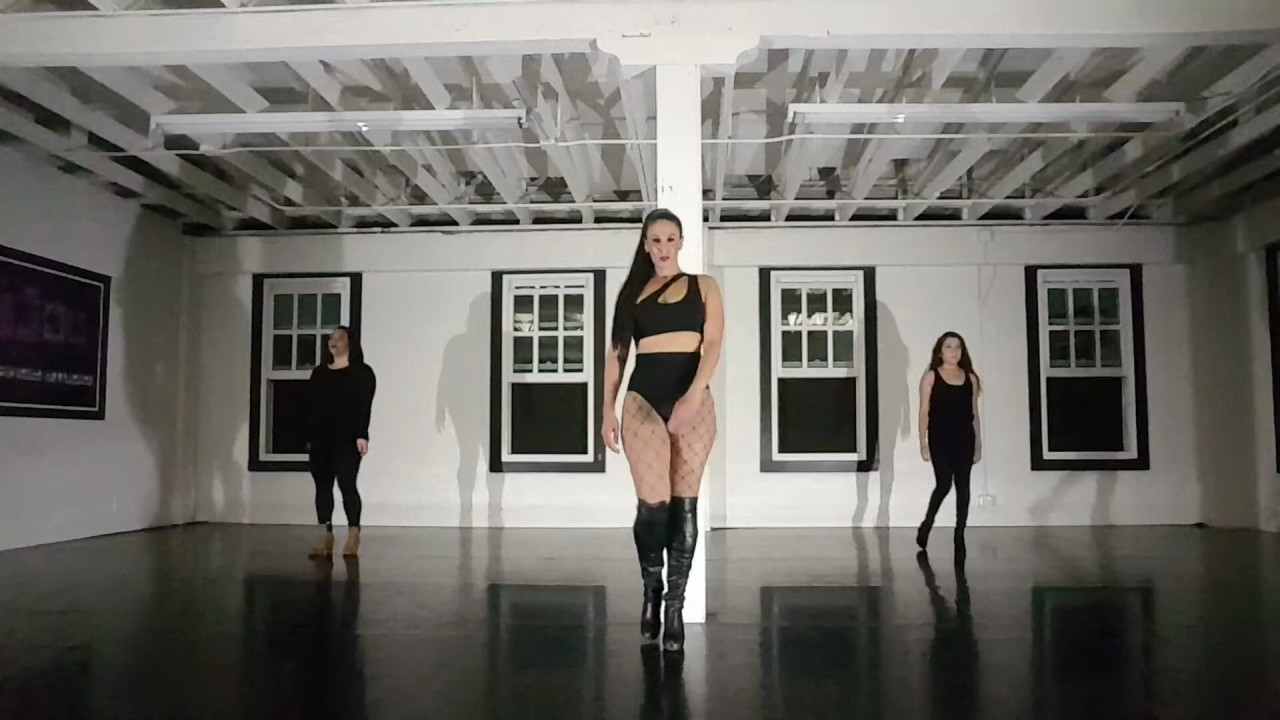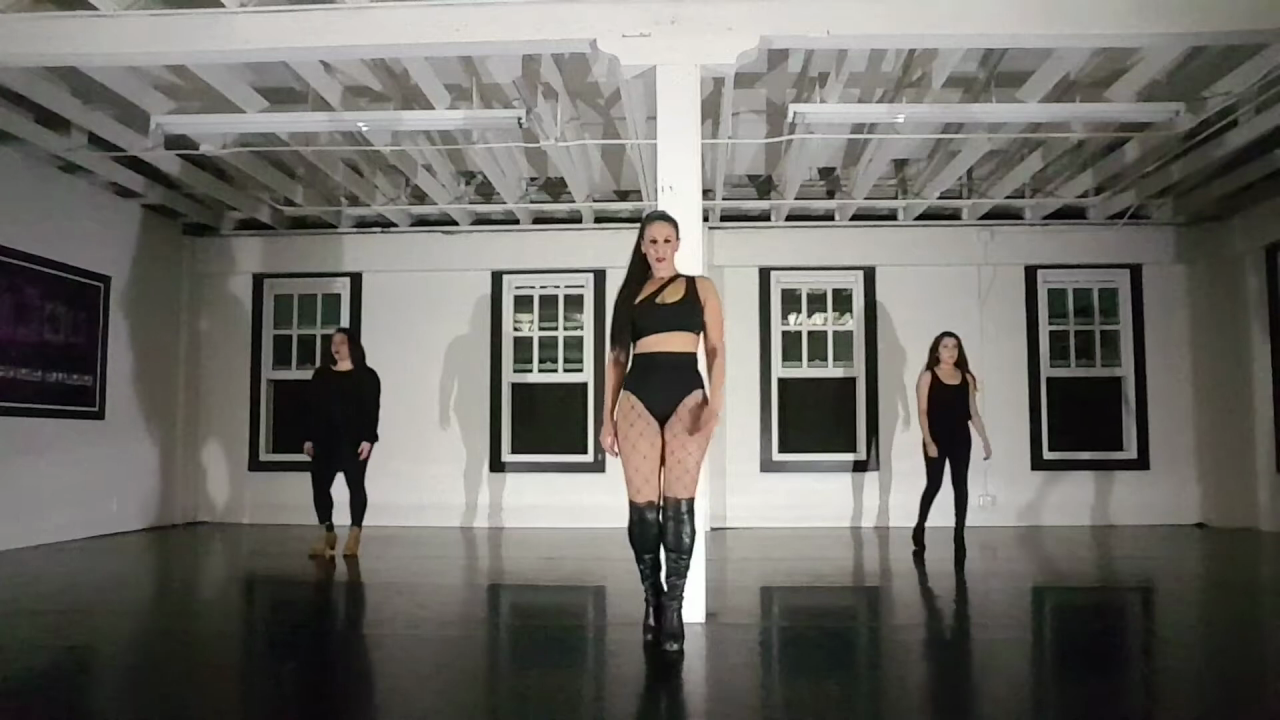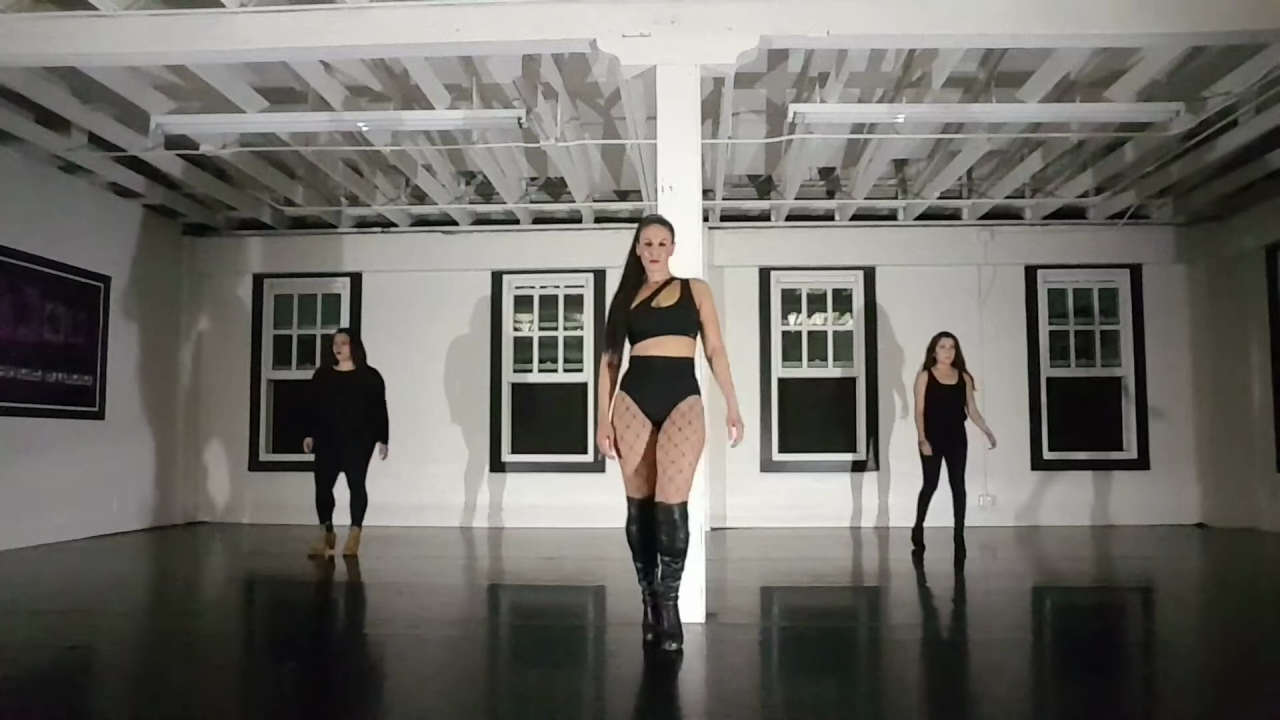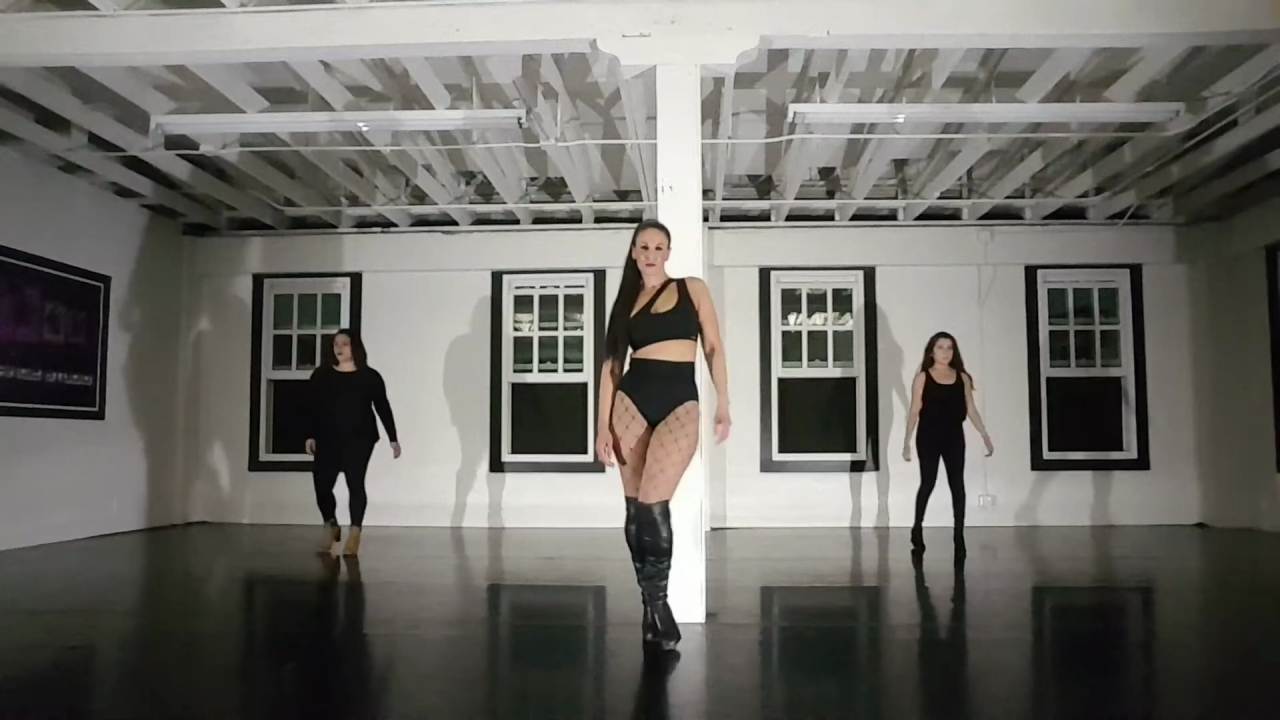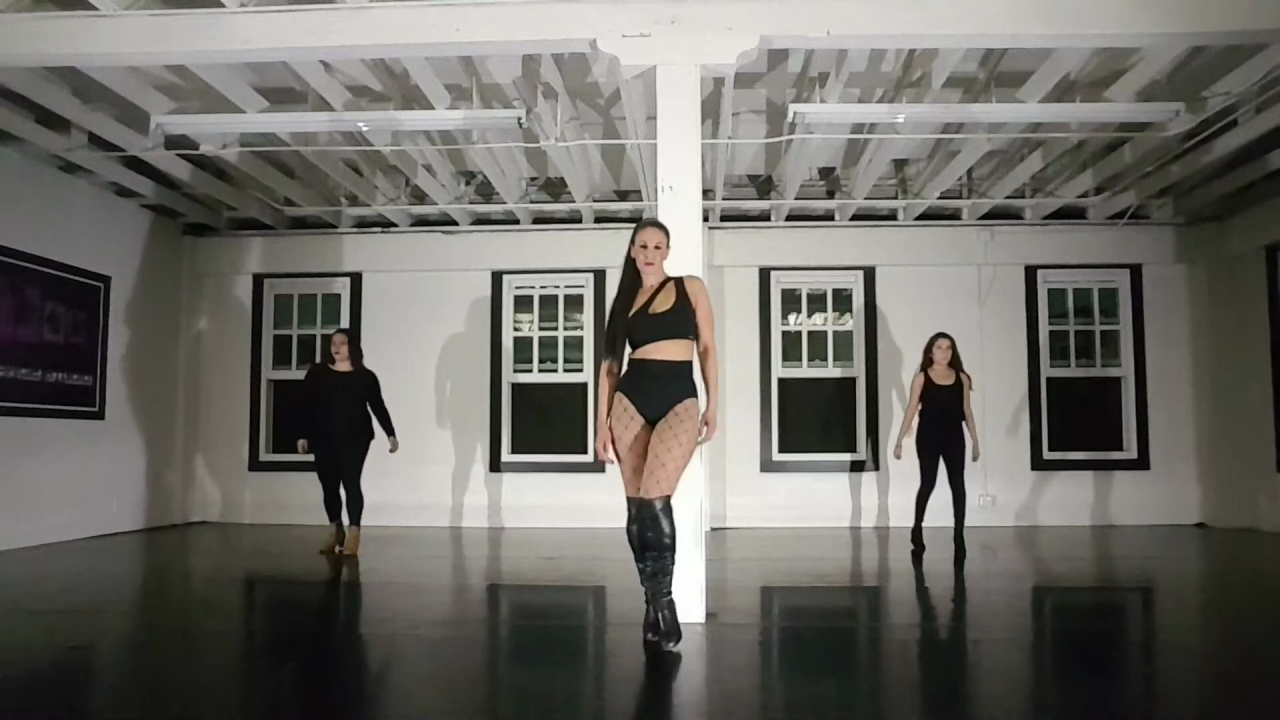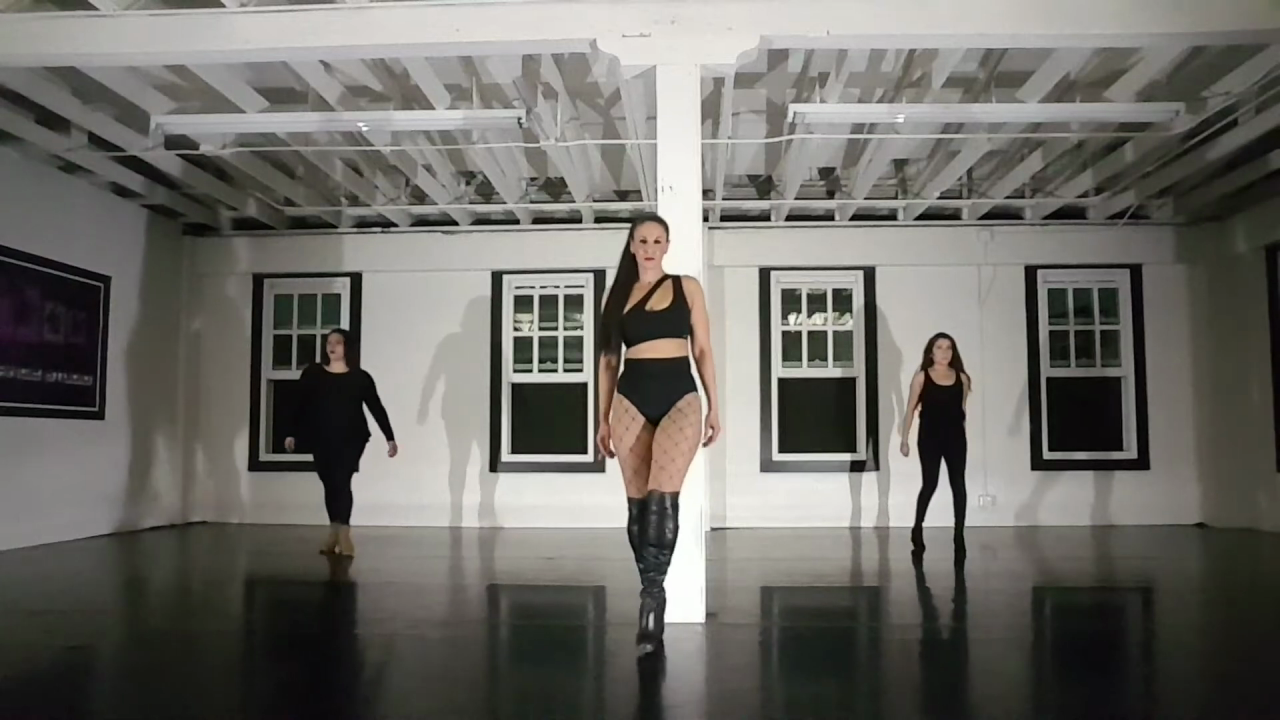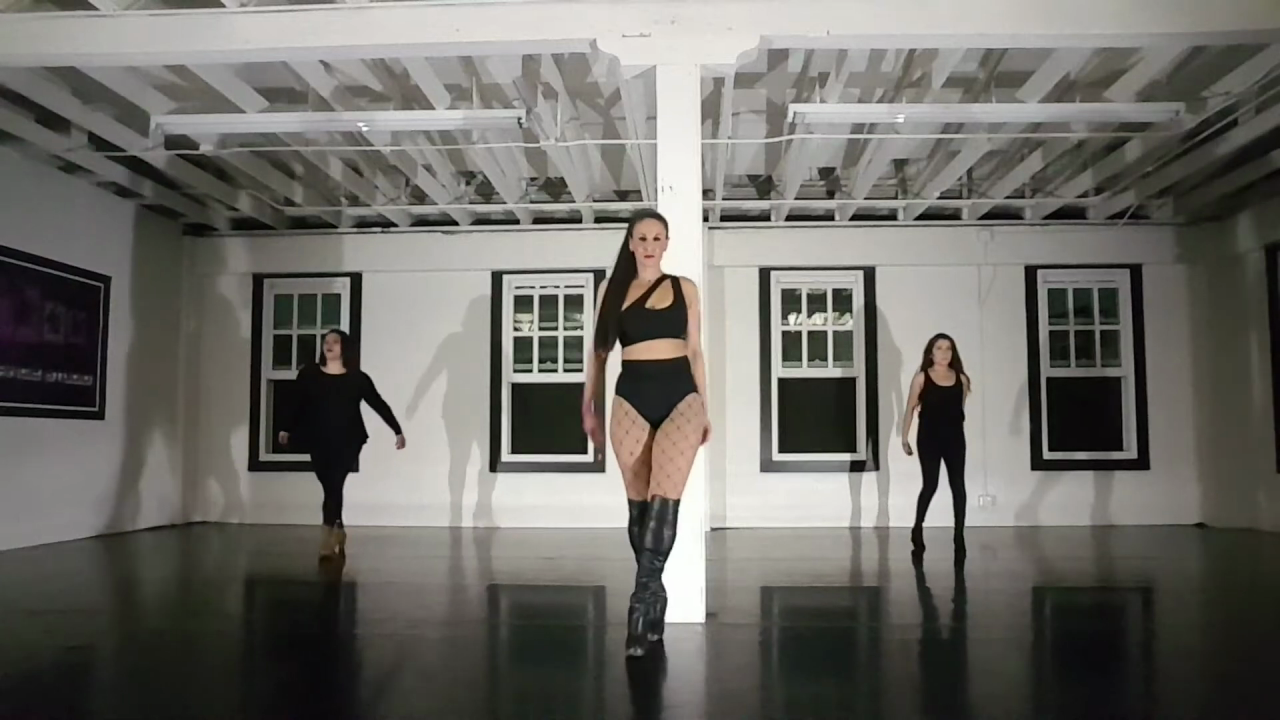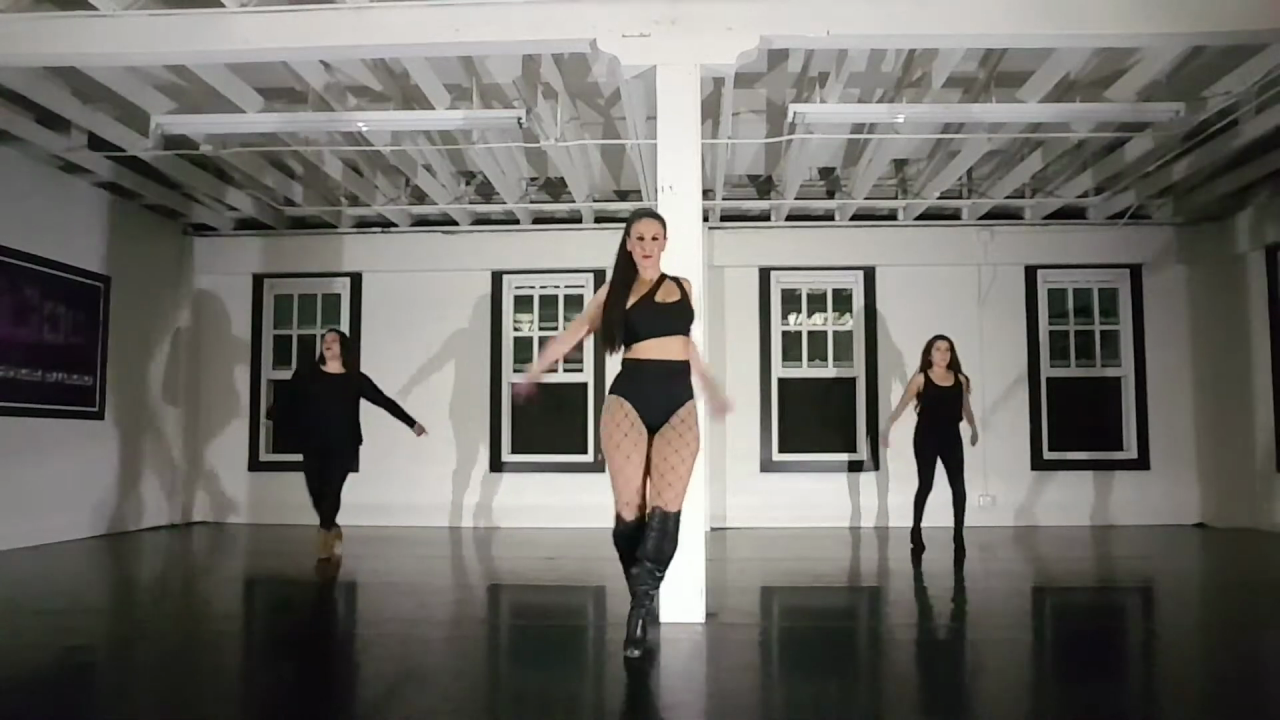
dt=0.2s
person 1, frame 1
left shoulder: (703, 286)
right shoulder: (632, 290)
left elbow: (714, 344)
right elbow: (617, 353)
left wrist: (693, 394)
right wrist: (608, 411)
left hip: (693, 400)
right hip: (644, 397)
left knee: (685, 504)
right knee: (653, 502)
left ankle: (674, 607)
right ankle: (652, 592)
person 1, frame 2
left shoulder: (700, 287)
right shoulder: (630, 292)
left elbow: (716, 348)
right elbow: (616, 357)
left wrist: (715, 400)
right wrist: (607, 416)
left hip: (687, 394)
right hip: (638, 397)
left knee: (680, 504)
right knee: (643, 503)
left ankle: (673, 606)
right ankle: (652, 598)
person 1, frame 3
left shoulder: (695, 289)
right shoulder: (626, 295)
left elbow: (715, 350)
right elbow: (610, 359)
left wrist: (732, 406)
right wrist: (603, 418)
left hip: (682, 399)
right hip: (634, 399)
left knee: (672, 504)
right knee: (639, 504)
left ankle: (670, 604)
right ankle: (651, 600)
person 1, frame 4
left shoulder: (693, 288)
right shoulder: (625, 300)
left elbow: (713, 347)
right elbow: (611, 364)
left wrist: (723, 403)
right wrist: (603, 424)
left hip: (680, 402)
right hip: (632, 402)
left knee: (654, 502)
right knee: (635, 505)
left ankle: (659, 602)
right ankle: (649, 602)
person 1, frame 5
left shoulder: (691, 287)
right shoulder: (624, 300)
left elbow: (707, 347)
right elbow: (610, 364)
left wrist: (712, 404)
right wrist: (602, 423)
left hip: (679, 400)
right hip: (631, 401)
left knee: (655, 497)
right knee: (637, 505)
left ankle: (664, 601)
right ankle: (652, 602)
person 1, frame 6
left shoulder: (687, 287)
right shoulder: (618, 293)
left elbow: (702, 349)
right elbow: (609, 359)
left wrist: (715, 406)
right wrist: (603, 419)
left hip: (679, 396)
right hip: (631, 399)
left knee: (663, 495)
right knee: (639, 503)
left ankle: (651, 600)
right ankle: (653, 595)
person 1, frame 7
left shoulder: (684, 288)
right shoulder: (613, 289)
right elbow: (600, 351)
left wrist: (704, 407)
right wrist: (588, 407)
left hip: (678, 398)
right hip: (631, 400)
left knee: (664, 500)
right knee: (640, 505)
left ankle: (642, 602)
right ankle: (654, 594)
person 1, frame 8
left shoulder: (683, 286)
right shoulder: (614, 291)
right elbow: (573, 334)
left wrist: (712, 388)
right wrist: (532, 374)
left hip: (678, 404)
right hip: (628, 400)
left knee: (667, 510)
right knee: (630, 512)
left ankle: (641, 606)
right ankle: (638, 588)
person 2, frame 1
left shoulder: (361, 372)
right shoulder: (319, 372)
left elbow: (364, 406)
right elbow: (313, 407)
left wrist: (362, 435)
right wrist: (311, 438)
left hip: (347, 438)
right hip: (321, 438)
left knee: (347, 484)
right knee: (322, 486)
left ankle: (353, 535)
right ankle: (327, 535)
person 2, frame 2
left shoulder: (366, 375)
right shoulder: (321, 374)
left elbow: (372, 410)
right elbow: (314, 408)
left wrist: (368, 438)
right wrist: (310, 438)
left hip: (354, 440)
right hip: (326, 440)
left knee: (356, 485)
right knee: (320, 485)
left ankle: (354, 535)
right ankle: (328, 535)
person 2, frame 3
left shoulder: (369, 376)
right shoulder: (322, 374)
left elbow: (380, 410)
right elbow: (315, 406)
left wrist: (382, 440)
right wrist: (310, 434)
left hip: (359, 440)
right hip: (327, 439)
left knee: (356, 484)
right knee: (322, 486)
left ankle: (354, 535)
right ankle: (327, 535)
person 2, frame 4
left shoulder: (369, 377)
right shoulder: (321, 374)
left elbow: (383, 408)
right elbow: (313, 407)
left wrist: (393, 438)
right wrist: (311, 435)
left hip: (358, 440)
right hip: (327, 439)
left knee: (355, 484)
right knee: (322, 485)
left ankle: (354, 535)
right ankle: (332, 529)
person 2, frame 5
left shoulder: (365, 377)
right shoulder: (317, 373)
left elbow: (378, 406)
right elbow: (307, 406)
left wrist: (391, 434)
right wrist: (304, 435)
left hip: (355, 439)
right hip: (324, 439)
left knee: (351, 483)
right knee: (329, 486)
left ankle: (353, 534)
right ankle: (336, 531)
person 2, frame 6
left shoulder: (360, 378)
right shoulder: (312, 374)
left elbow: (376, 408)
right elbow: (301, 406)
left wrist: (390, 437)
right wrist: (293, 434)
left hip: (350, 440)
right hip: (321, 440)
left knee: (341, 482)
right knee: (330, 485)
left ankle: (344, 533)
right ankle: (335, 532)
person 2, frame 7
left shoulder: (357, 378)
right shoulder: (308, 374)
left elbow: (379, 405)
right elbow: (298, 405)
left wrist: (397, 431)
right wrist: (287, 429)
left hip: (347, 441)
right hip: (318, 441)
left knee: (334, 484)
right knee: (329, 487)
left ankle: (327, 534)
right ankle: (338, 531)
person 2, frame 8
left shoulder: (356, 379)
right shoulder: (306, 373)
left elbow: (384, 401)
right elbow: (288, 398)
left wrist: (412, 423)
right wrist: (273, 416)
left hip: (343, 443)
right hip: (313, 443)
left knee: (332, 489)
right knee: (316, 490)
left ankle: (325, 534)
right ankle: (332, 529)
person 3, frame 1
left shoulder: (971, 378)
right shoulder: (931, 377)
left elbow: (974, 413)
right elbow: (924, 411)
left wrist: (977, 442)
right wrist: (922, 442)
left hip: (964, 438)
right hip: (940, 438)
left knee: (963, 486)
right knee: (944, 484)
left ankle: (959, 535)
right ankle: (927, 523)
person 3, frame 2
left shoulder: (967, 378)
right shoulder: (928, 376)
left elbow: (973, 412)
right elbow: (922, 411)
left wrist: (985, 439)
right wrist: (928, 440)
left hip: (961, 437)
right hip: (937, 438)
left knee: (960, 486)
right knee: (934, 484)
left ankle: (959, 536)
right ankle: (919, 528)
person 3, frame 3
left shoulder: (964, 378)
right shoulder: (925, 377)
left elbow: (972, 410)
right elbow: (919, 410)
left wrist: (987, 432)
right wrist: (922, 438)
left hip: (956, 437)
right hip: (933, 437)
left knee: (958, 485)
right knee: (930, 484)
left ankle: (959, 536)
right ankle: (918, 529)
person 3, frame 4
left shoulder: (962, 378)
right shoulder: (923, 377)
left elbow: (971, 410)
right elbow: (914, 410)
left wrist: (985, 436)
right wrist: (907, 441)
left hip: (954, 437)
right hip: (928, 437)
left knee: (957, 485)
right knee: (927, 484)
left ankle: (959, 536)
right ankle: (917, 529)
person 3, frame 5
left shoulder: (961, 378)
right shoulder: (922, 378)
left elbow: (967, 411)
right elbow: (911, 410)
left wrist: (975, 440)
right wrist: (899, 440)
left hip: (954, 437)
right hip: (928, 437)
left knee: (958, 485)
right knee: (928, 484)
left ankle: (959, 535)
right ankle: (917, 530)
person 3, frame 6
left shoulder: (962, 378)
right shoulder: (922, 377)
left elbow: (962, 409)
right elbow: (911, 408)
left wrist: (964, 437)
right wrist: (904, 438)
left hip: (955, 437)
right hip: (930, 437)
left knee: (958, 485)
right knee: (930, 484)
left ankle: (959, 536)
right ankle: (917, 530)
person 3, frame 7
left shoulder: (961, 379)
right shoulder: (921, 378)
right elbow: (911, 408)
right wrist: (904, 437)
left hip: (954, 437)
right hip: (929, 438)
left knee: (958, 485)
right knee: (930, 485)
left ankle: (959, 536)
right ankle: (917, 530)
person 3, frame 8
left shoulder: (960, 379)
right shoulder: (920, 379)
left elbow: (965, 406)
right elbow: (903, 404)
left wrist: (974, 429)
right wrist: (887, 428)
left hip: (951, 437)
right hip: (926, 437)
left knee: (958, 485)
right knee: (925, 484)
left ankle: (958, 536)
right ankle: (916, 531)
